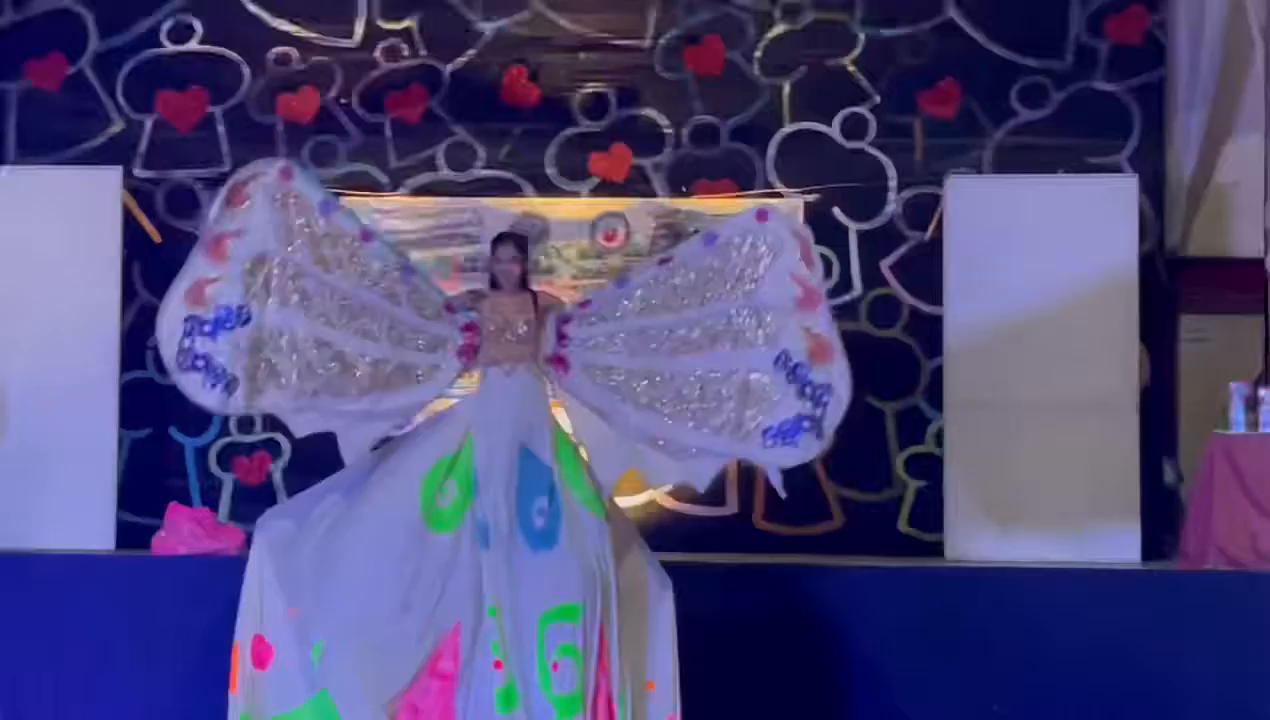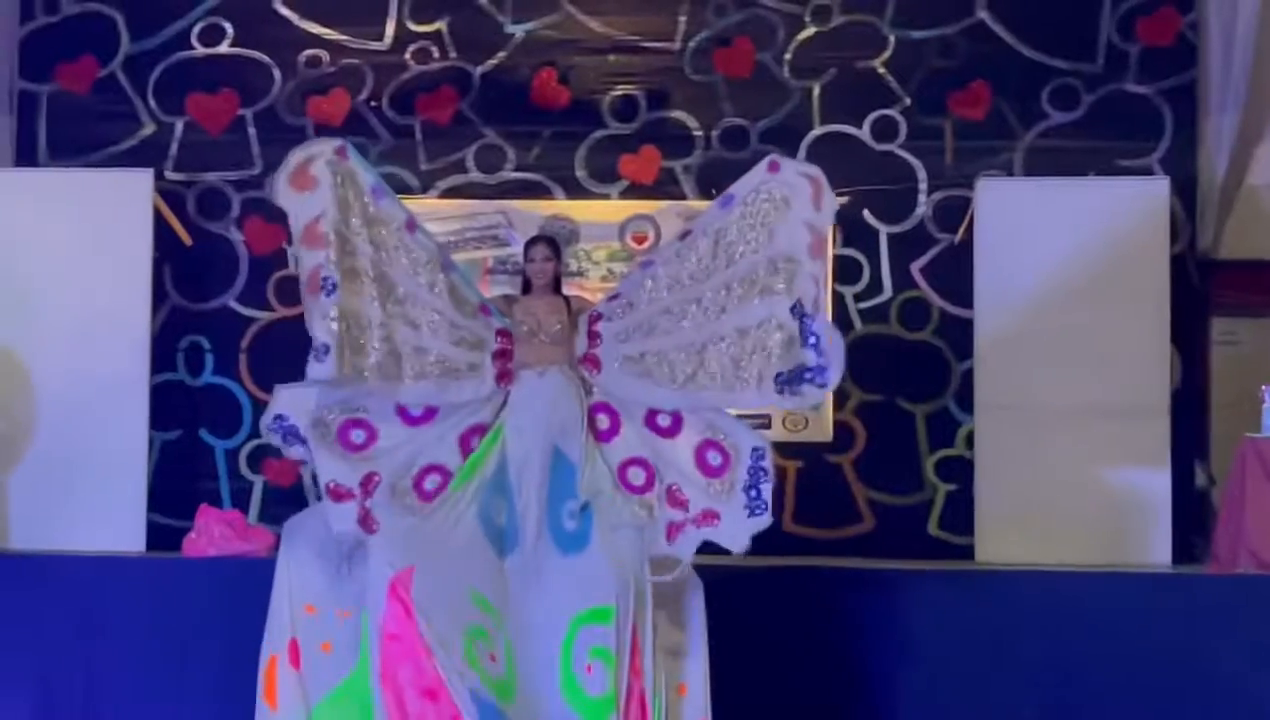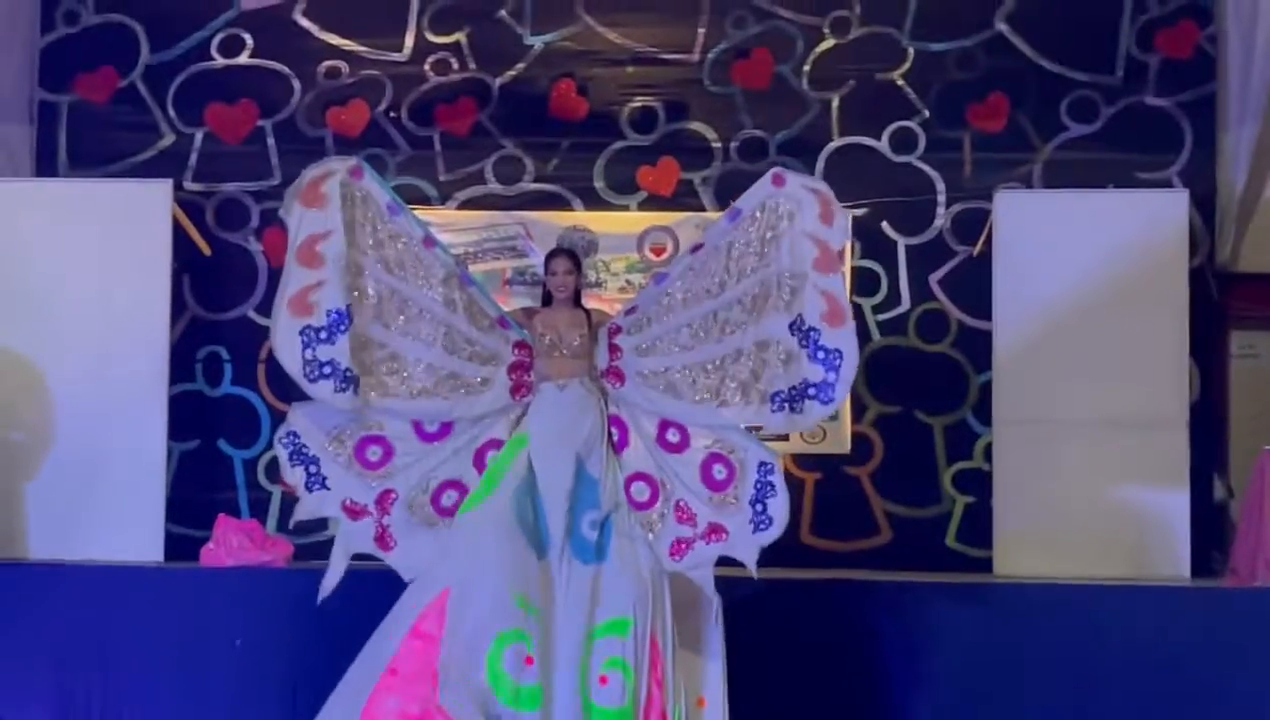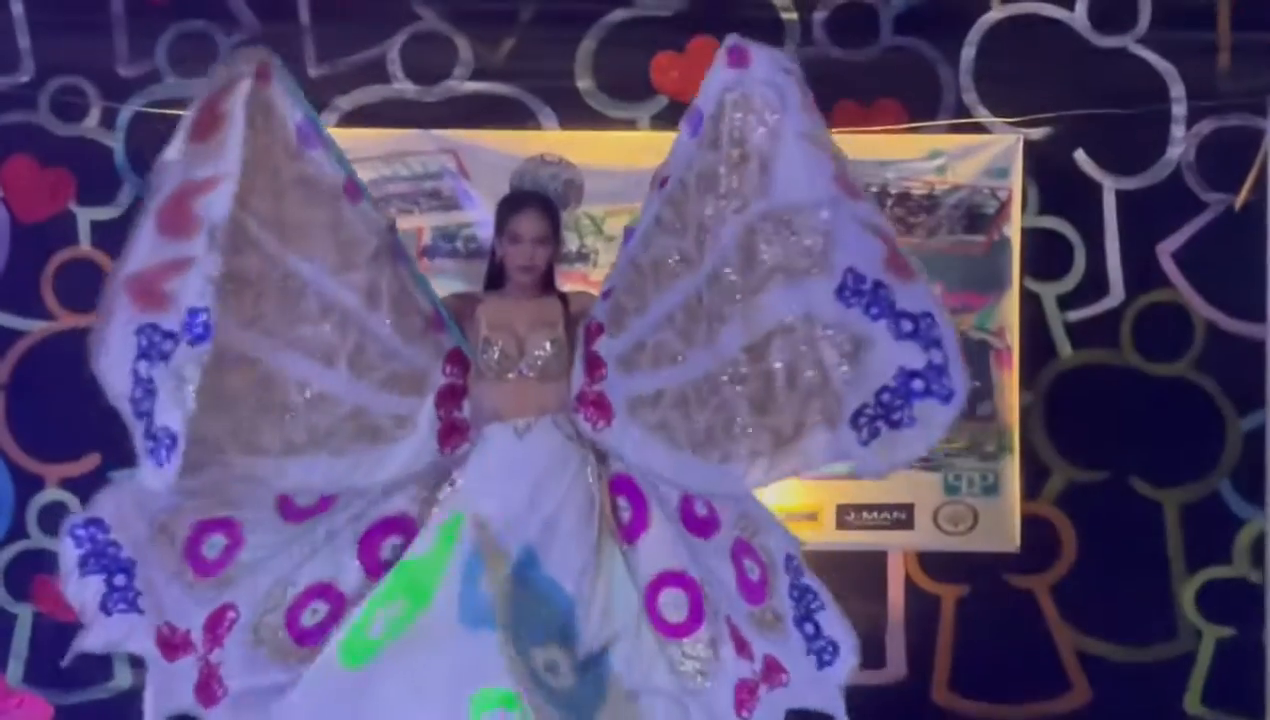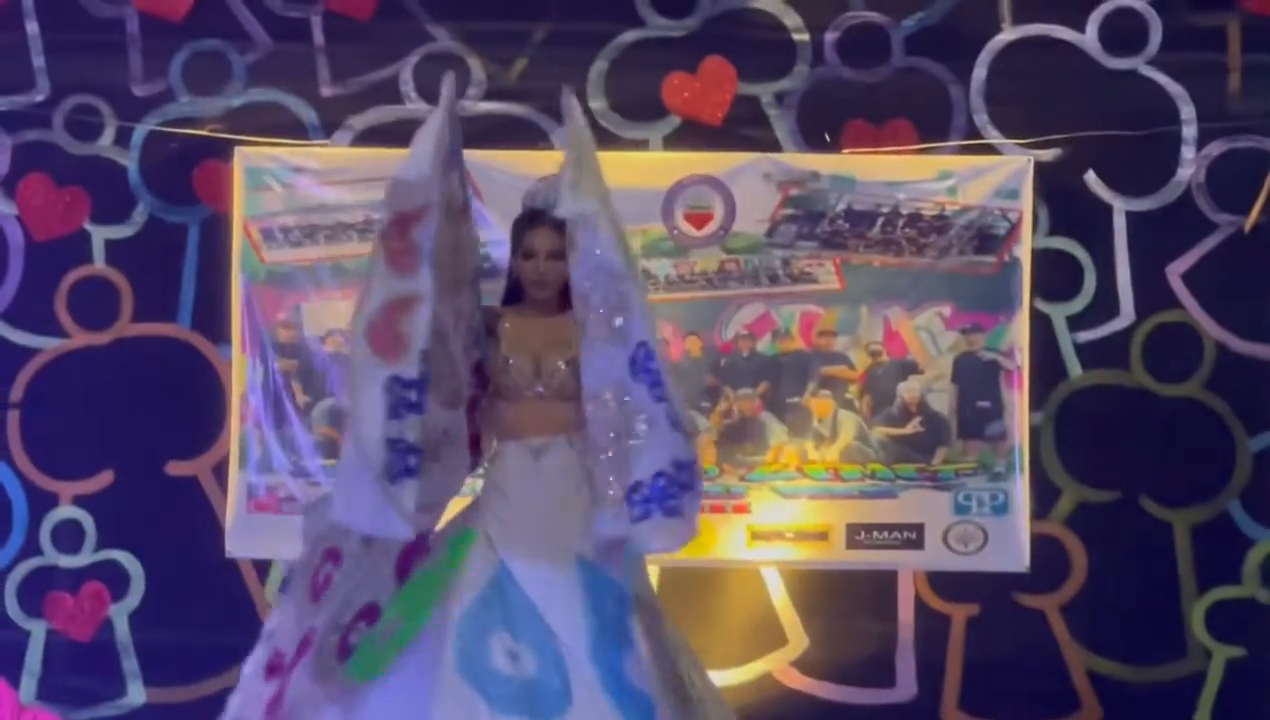
dt=0.7s
person 1, frame 1
left shoulder: (548, 307)
right shoulder: (469, 305)
left elbow: (627, 308)
right elbow: (404, 297)
left hip: (534, 421)
right hip: (482, 419)
left knee: (539, 543)
right knee: (478, 537)
person 1, frame 2
left shoulder: (582, 310)
right shoulder: (503, 309)
left elbow: (649, 301)
left hip: (569, 420)
right hip: (518, 419)
left knee: (574, 543)
right knee: (507, 534)
person 1, frame 3
left shoulder: (602, 324)
right shoulder: (522, 320)
left elbow: (673, 304)
right elbow: (458, 301)
left hip: (591, 433)
right hip: (535, 434)
left knee: (594, 549)
right knee: (520, 544)
person 1, frame 4
left shoulder: (582, 312)
right shoulder: (462, 311)
left elbow: (662, 285)
right elbow: (369, 291)
left hip: (566, 486)
right hip: (486, 485)
left knee: (568, 641)
right knee: (465, 636)
person 1, frame 5
left shoulder: (586, 326)
right shoulder: (489, 326)
left elbow: (638, 339)
right elbow: (438, 311)
left wrist: (597, 261)
left hip: (576, 491)
right hip: (510, 491)
left knee: (584, 625)
right knee: (487, 617)
